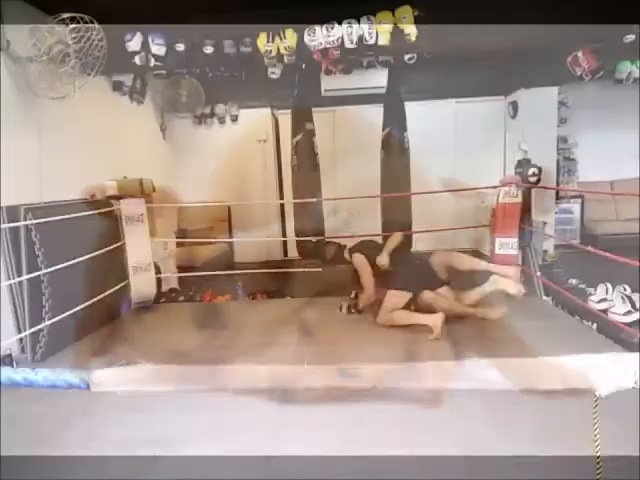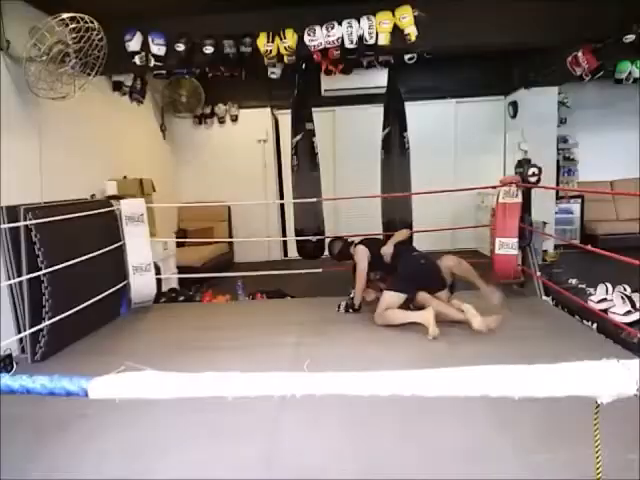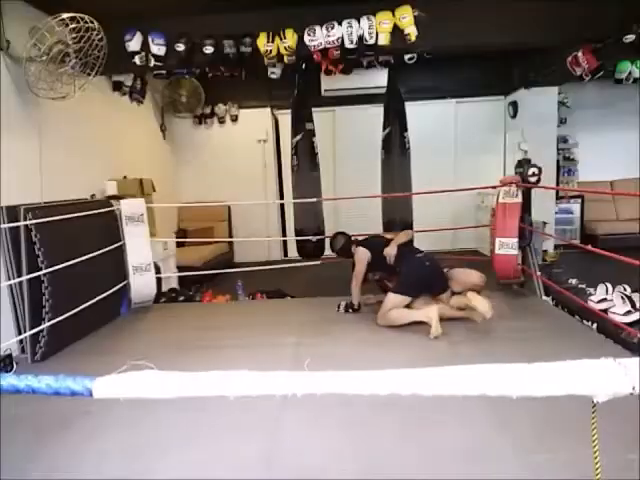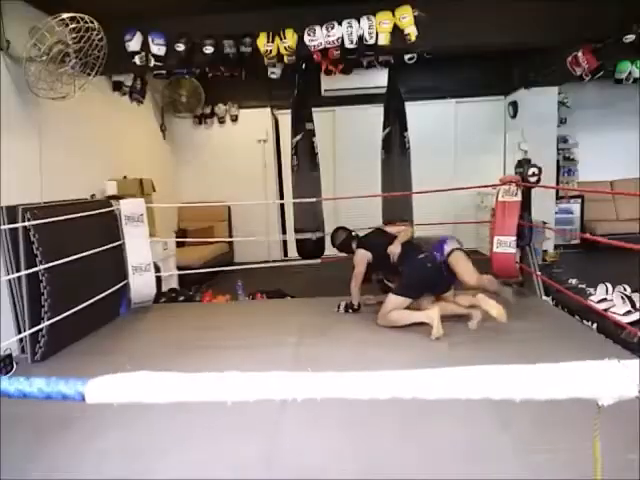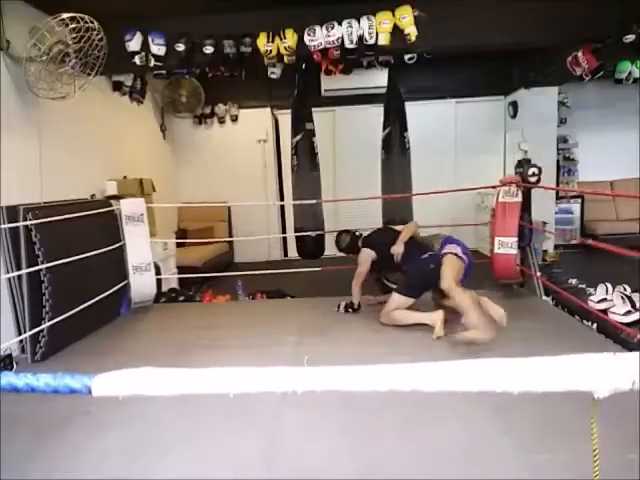
dt=0.2s
person 1, frame 1
left shoulder: (356, 256)
right shoulder: (364, 246)
left elbow: (370, 290)
left wrist: (358, 305)
left hip: (407, 270)
right hip: (421, 262)
left knee: (384, 317)
left ankle: (431, 318)
person 1, frame 2
left shoulder: (360, 250)
right shoulder: (373, 243)
left elbow: (361, 281)
right elbow: (405, 233)
left wrist: (355, 303)
left hip: (409, 270)
right hip: (425, 262)
left knee: (381, 317)
left ankle: (424, 316)
person 1, frame 3
left shoulder: (360, 251)
right shoulder: (377, 239)
left elbow: (356, 282)
right elbow: (408, 234)
left wrist: (355, 304)
left hip: (412, 271)
right hip: (428, 264)
left knee: (383, 318)
left ankle: (427, 314)
right ankle: (469, 299)
person 1, frame 4
left shoulder: (360, 252)
right shoulder: (379, 231)
left elbow: (356, 282)
right elbow: (408, 229)
left wrist: (355, 304)
left hip: (414, 271)
right hip: (432, 264)
left knee: (384, 317)
left ankle: (428, 315)
right ankle: (478, 301)
person 1, frame 5
left shoulder: (365, 252)
right shoulder: (385, 230)
left elbow: (357, 280)
right elbow: (413, 226)
left wrist: (354, 304)
left hip: (418, 271)
right hip: (435, 262)
left knee: (386, 316)
left ankle: (430, 318)
right ankle: (478, 302)
